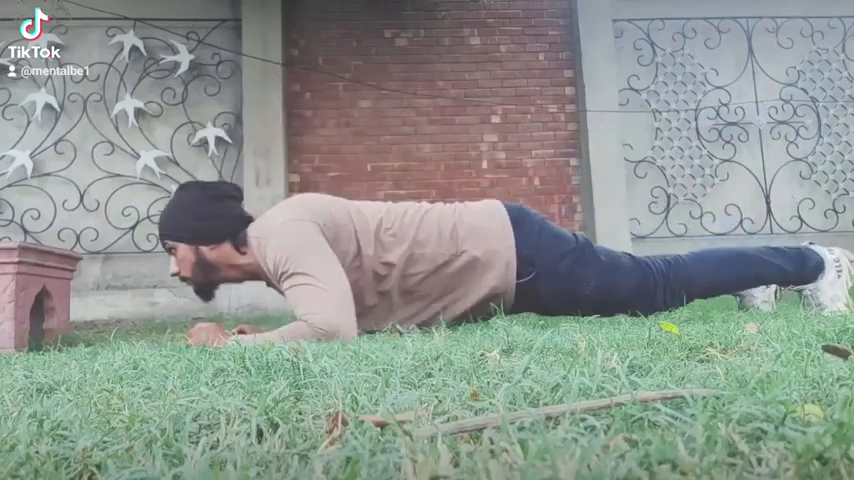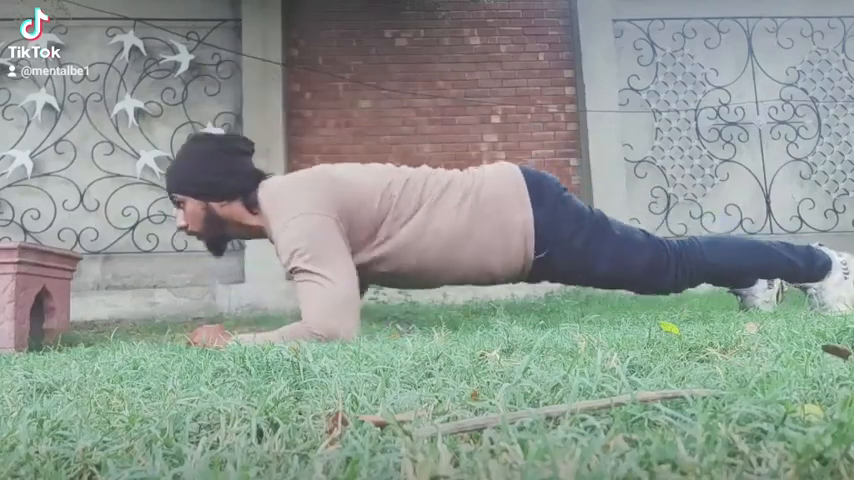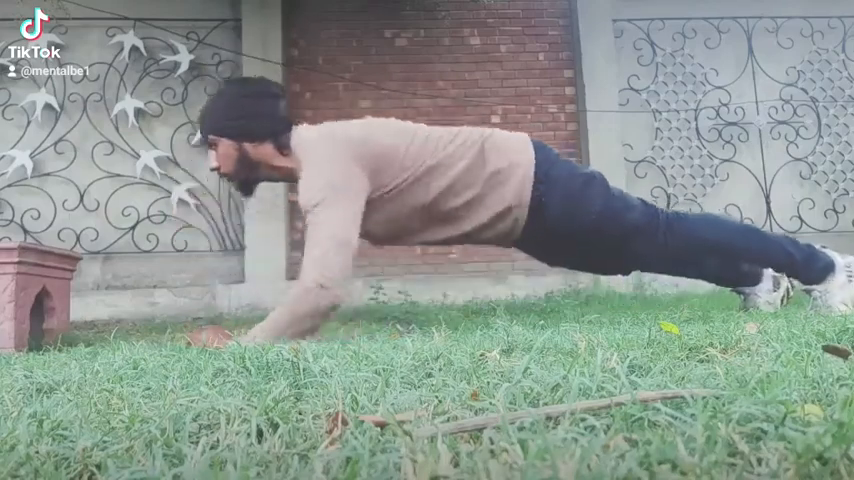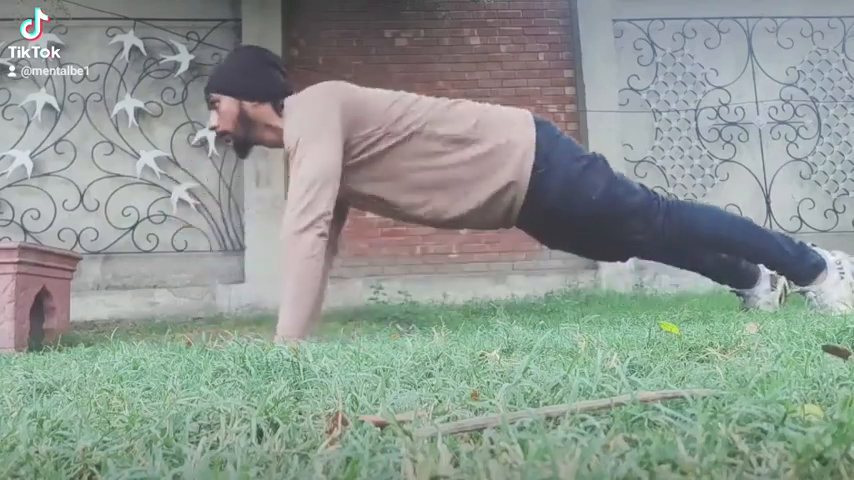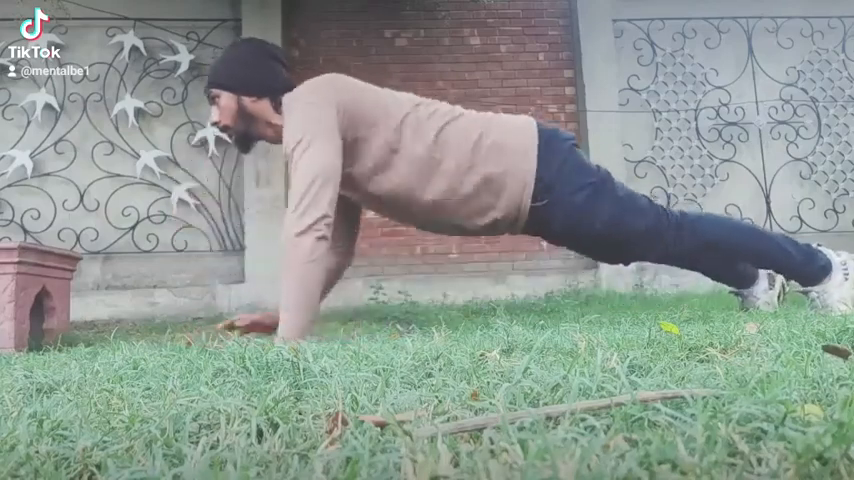
dt=0.3s
person 1, frame 1
left shoulder: (281, 234)
right shoulder: (286, 234)
left elbow: (336, 328)
right elbow: (346, 318)
left wrist: (238, 345)
right wrist: (256, 340)
left hip: (511, 255)
right hip: (496, 254)
left knee: (656, 284)
right knee: (644, 283)
right ankle: (759, 278)
person 1, frame 2
left shoulder: (295, 217)
right shoulder: (291, 190)
left elbow: (333, 328)
right elbow: (347, 291)
left wrist: (236, 343)
left hip: (531, 222)
right hip: (508, 208)
left knee: (668, 262)
right knee: (650, 264)
right ankle: (752, 283)
person 1, frame 3
left shoulder: (326, 162)
right shoulder: (311, 148)
left elbow: (324, 285)
right elbow: (324, 268)
left wrist: (242, 348)
right wrist: (295, 339)
left hip: (530, 184)
right hip: (518, 202)
left knee: (664, 235)
right knee: (632, 254)
right ankle: (755, 281)
person 1, frame 4
left shoulder: (312, 111)
right shoulder: (313, 147)
left elbow: (305, 230)
right elbow: (323, 241)
left wrist: (286, 345)
right wrist: (301, 334)
left hip: (530, 162)
right hip: (520, 192)
left knee: (660, 222)
right knee: (628, 240)
right ankle: (755, 281)
person 1, frame 5
left shoulder: (310, 104)
right shoulder: (315, 139)
left elbow: (307, 230)
right elbow: (338, 243)
left wrist: (289, 344)
right wrist: (285, 315)
left hip: (532, 173)
right hip: (523, 185)
left knee: (666, 233)
right knee: (645, 240)
right ankle: (755, 282)
